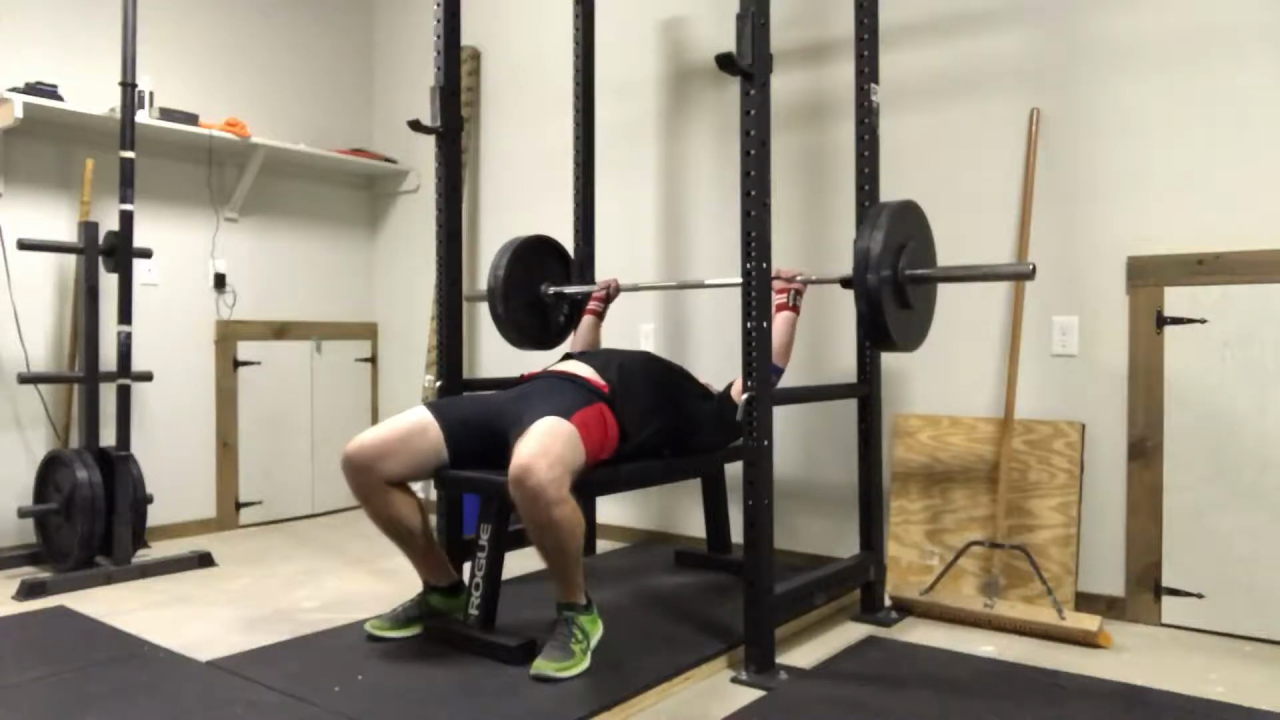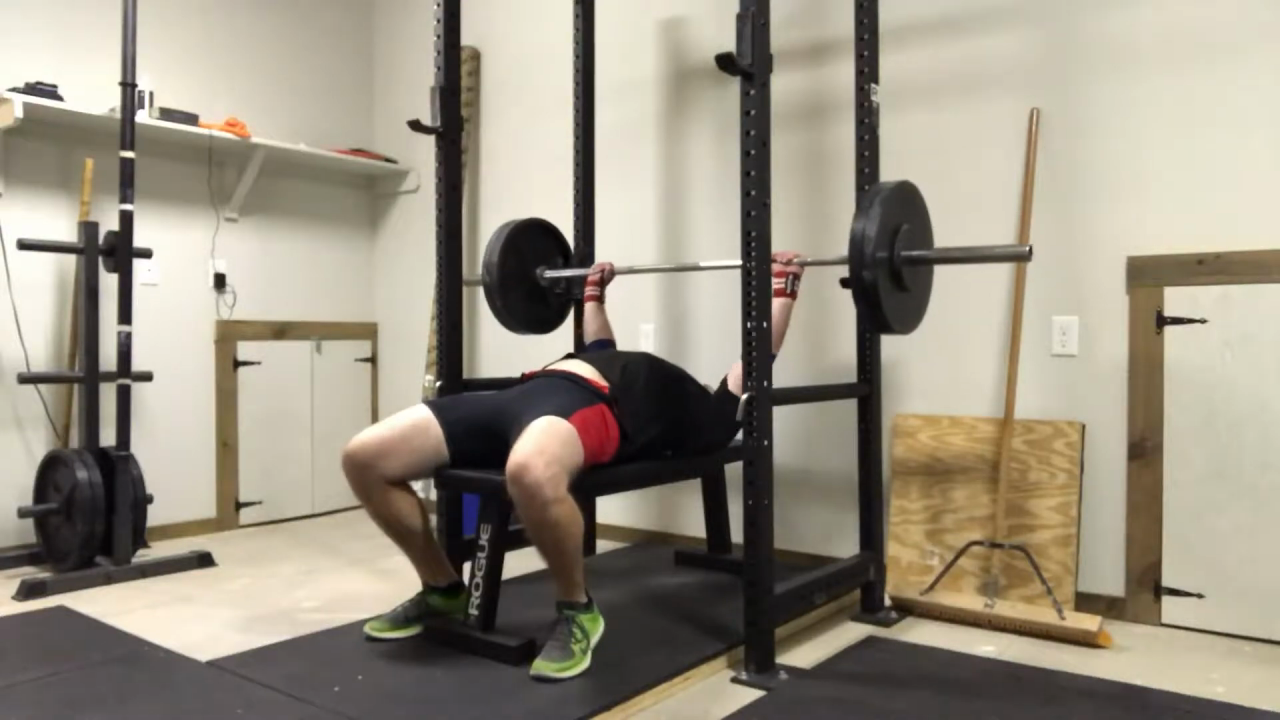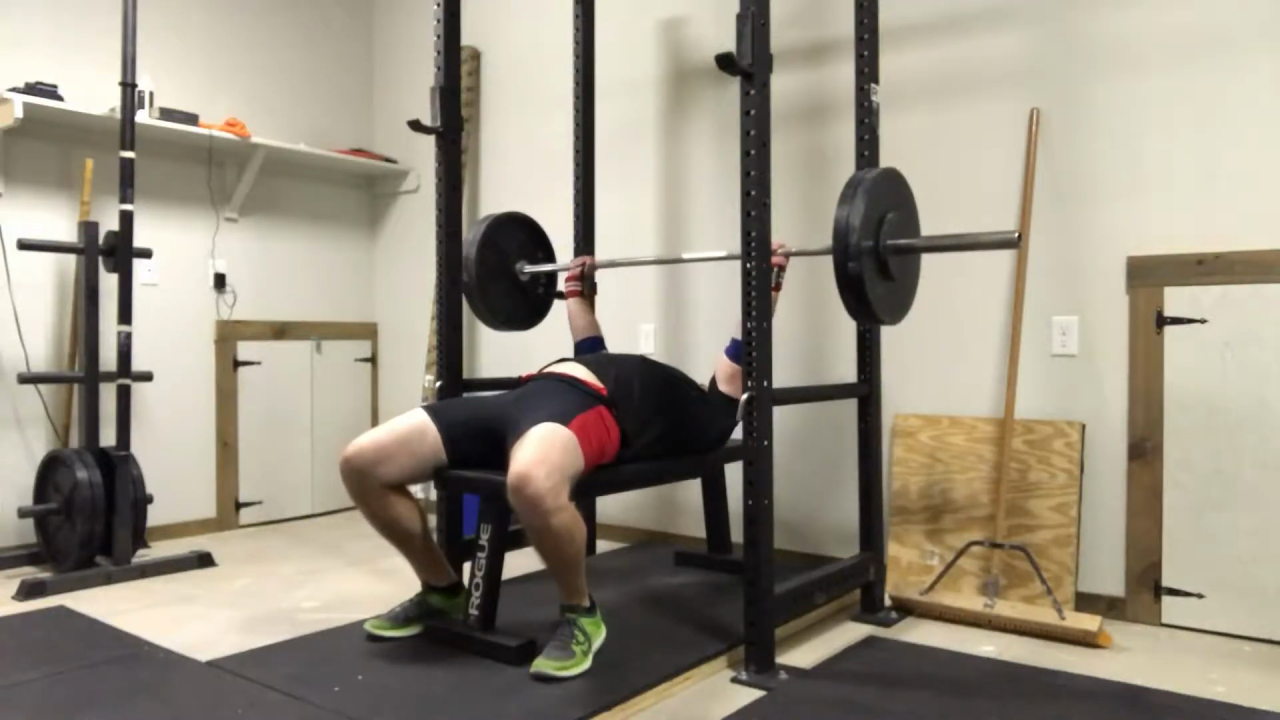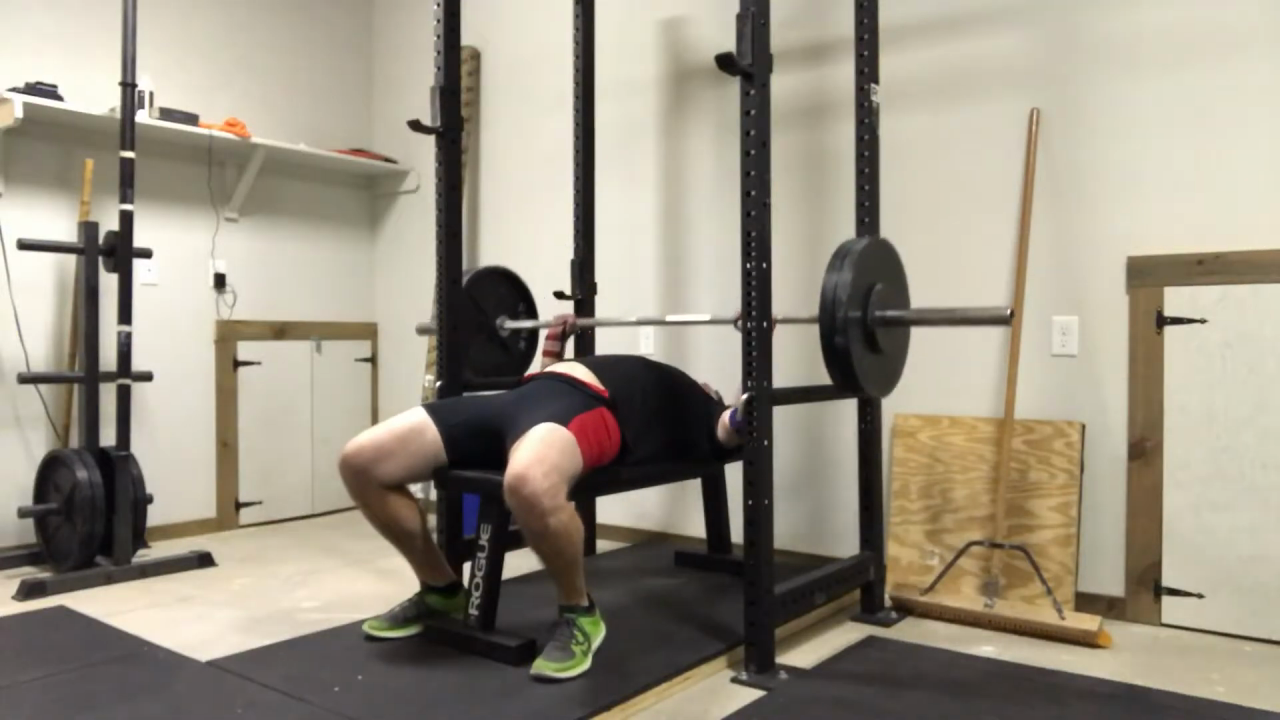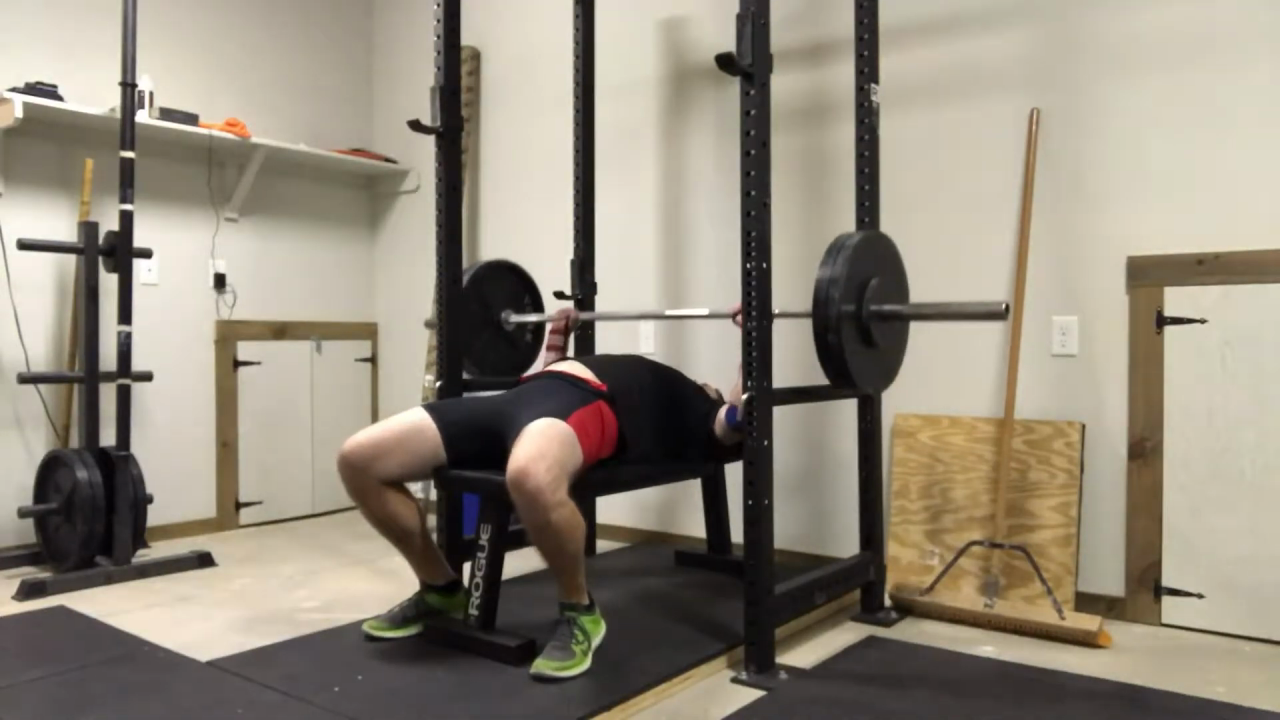
dt=1s
person 1, frame 1
left shoulder: (706, 416)
right shoulder: (648, 387)
left elbow: (763, 372)
right elbow: (582, 357)
left wrist: (786, 302)
right wrist: (595, 305)
left knee: (534, 478)
right knee: (363, 459)
left ankle: (577, 613)
right ankle: (443, 591)
person 1, frame 2
left shoulder: (707, 418)
right shoulder: (645, 388)
right elbow: (599, 352)
left wrist: (783, 288)
right wrist: (593, 293)
left knee: (532, 474)
right knee: (363, 457)
left ankle: (577, 611)
right ankle: (442, 590)
person 1, frame 3
left shoulder: (706, 417)
right shoulder: (638, 391)
left elbow: (742, 357)
right elbow: (590, 350)
left wrist: (768, 280)
right wrist: (576, 289)
left knee: (533, 484)
right knee: (361, 462)
left ankle: (580, 614)
right ankle: (442, 591)
person 1, frame 4
left shoulder: (706, 423)
left elbow: (743, 421)
right wrist: (552, 348)
left knee: (530, 484)
right knee: (360, 461)
left ankle: (578, 615)
right ankle: (441, 591)
person 1, frame 5
left shoulder: (701, 419)
left elbow: (740, 420)
right wrist: (555, 342)
left knee: (531, 478)
right knee: (359, 459)
left ankle: (578, 613)
right ankle: (441, 591)
